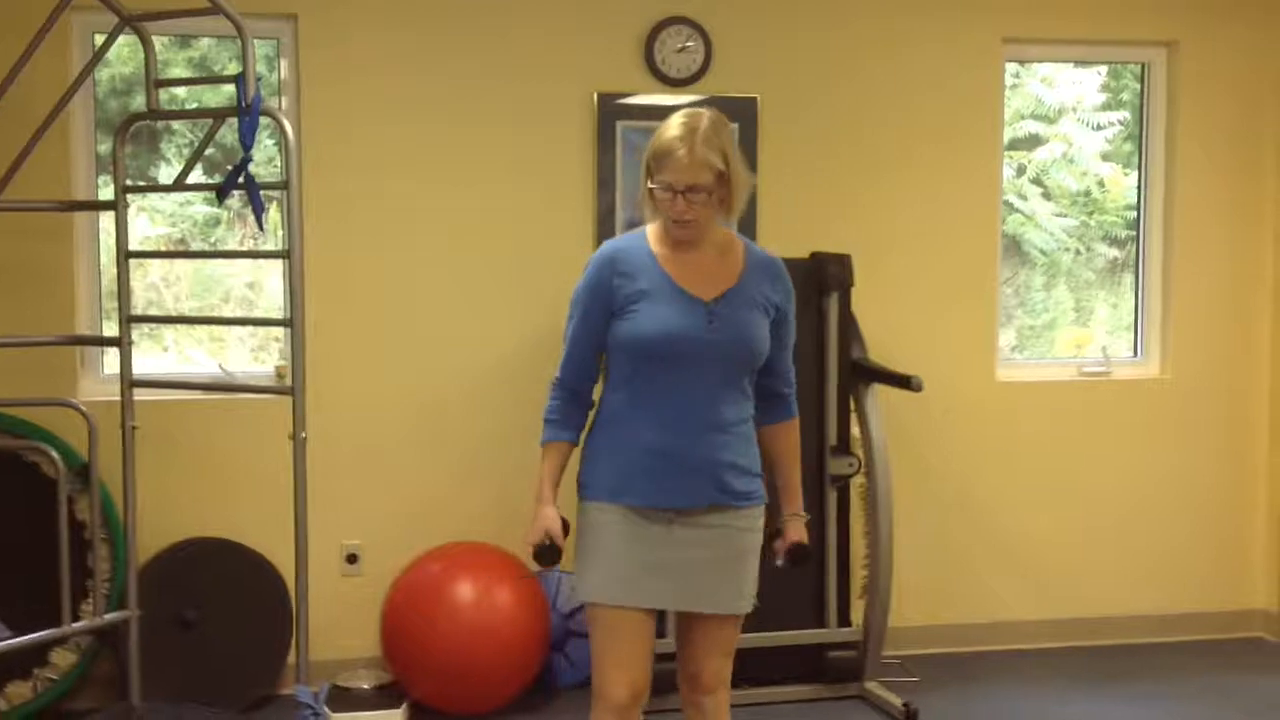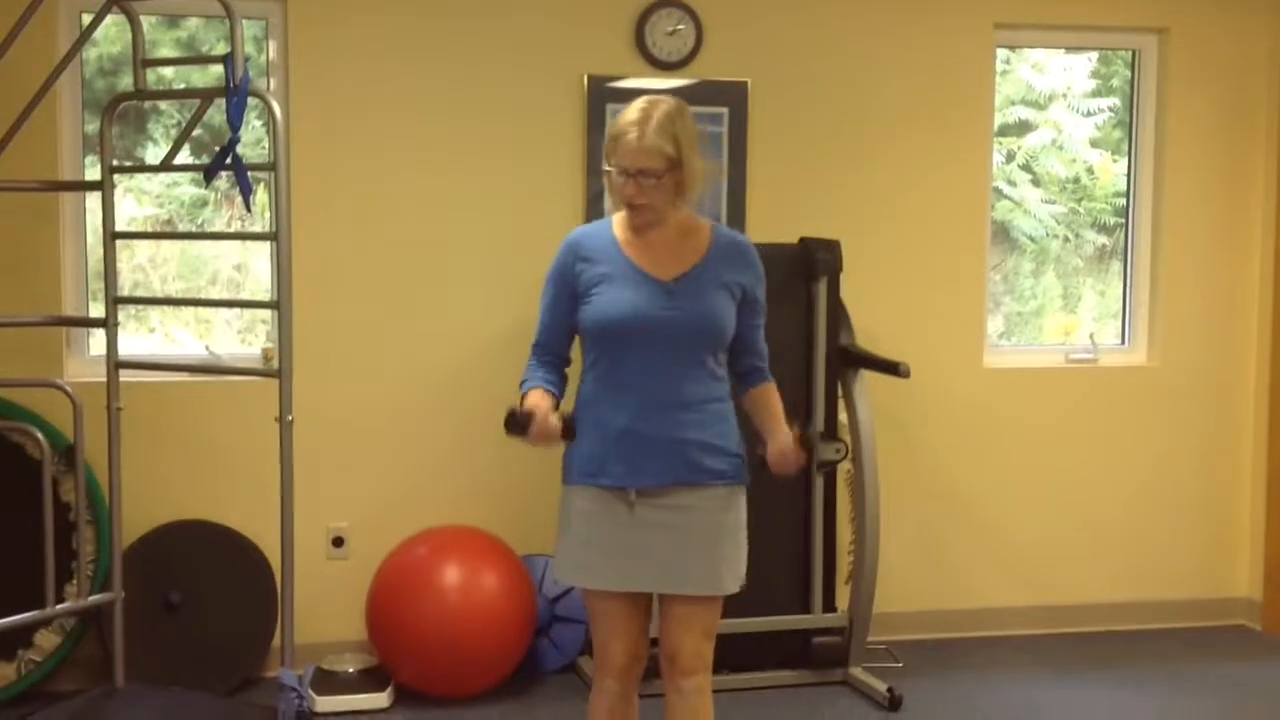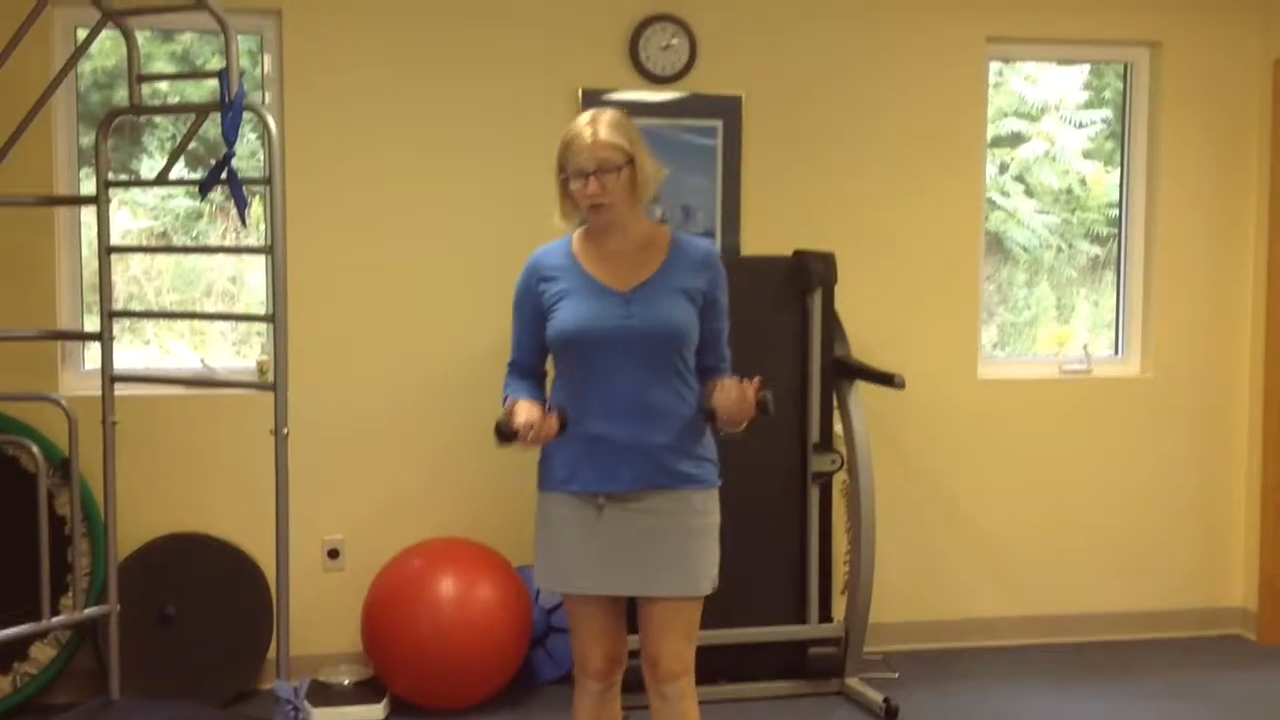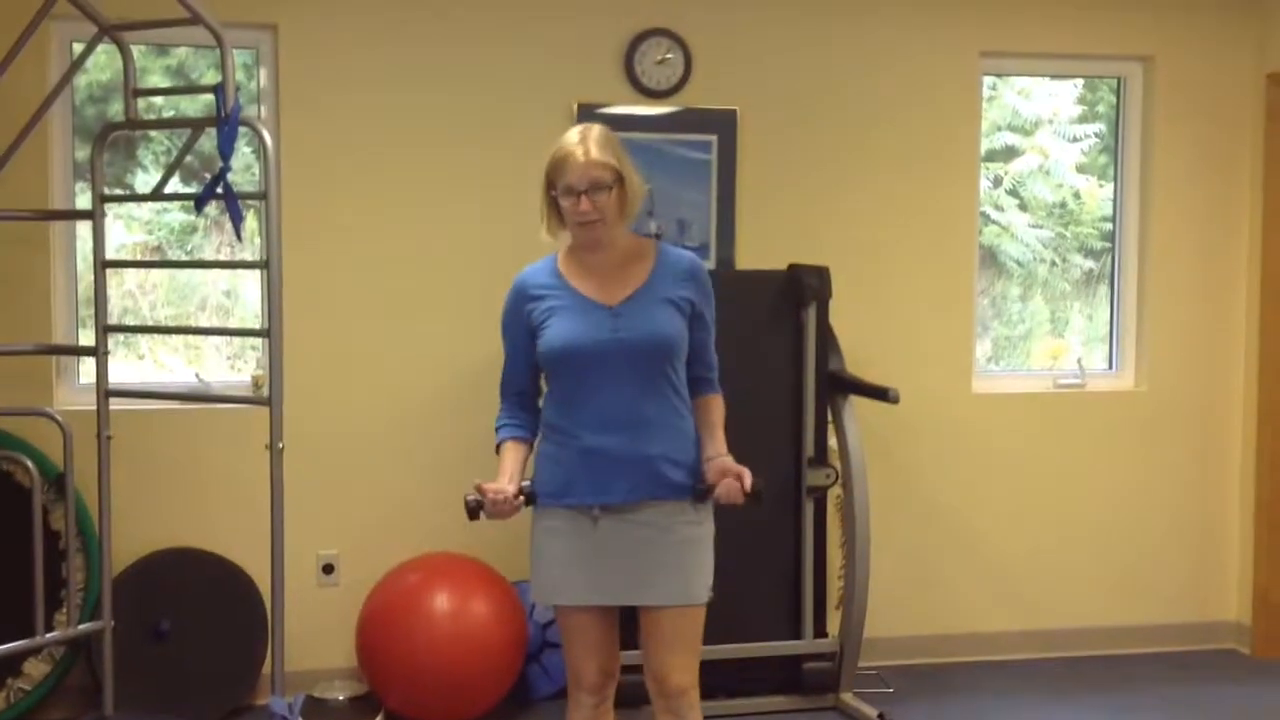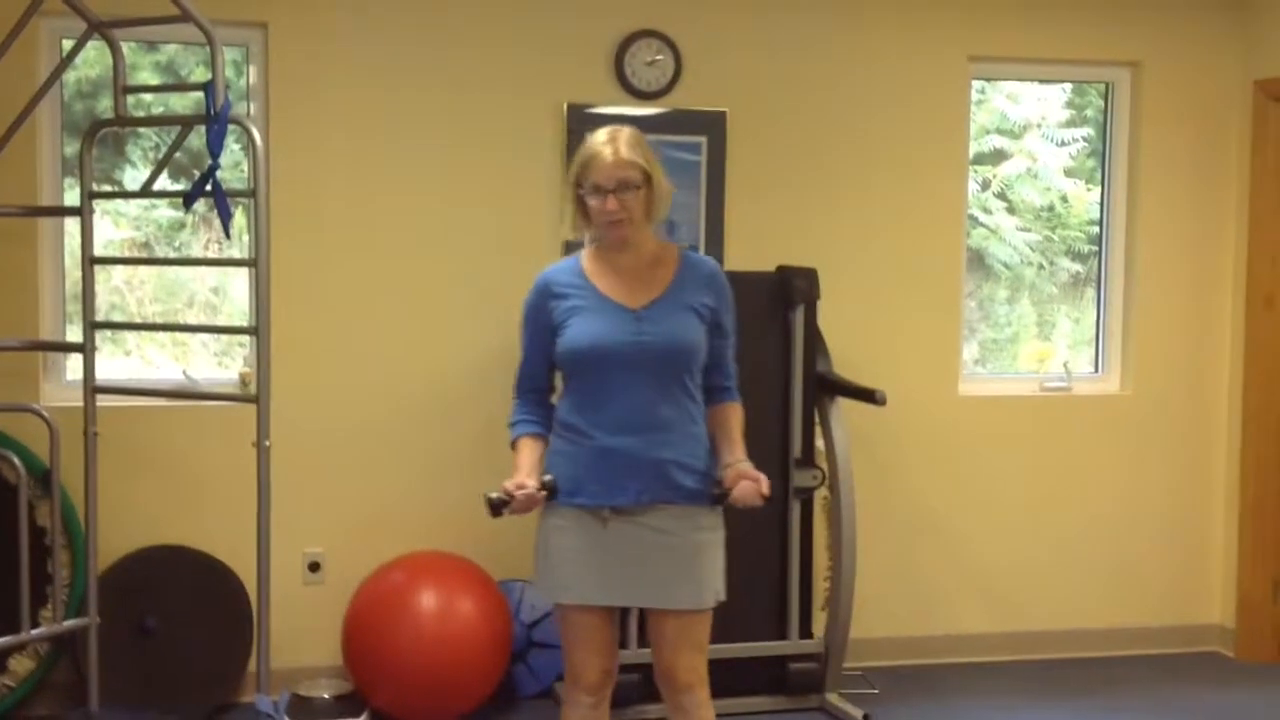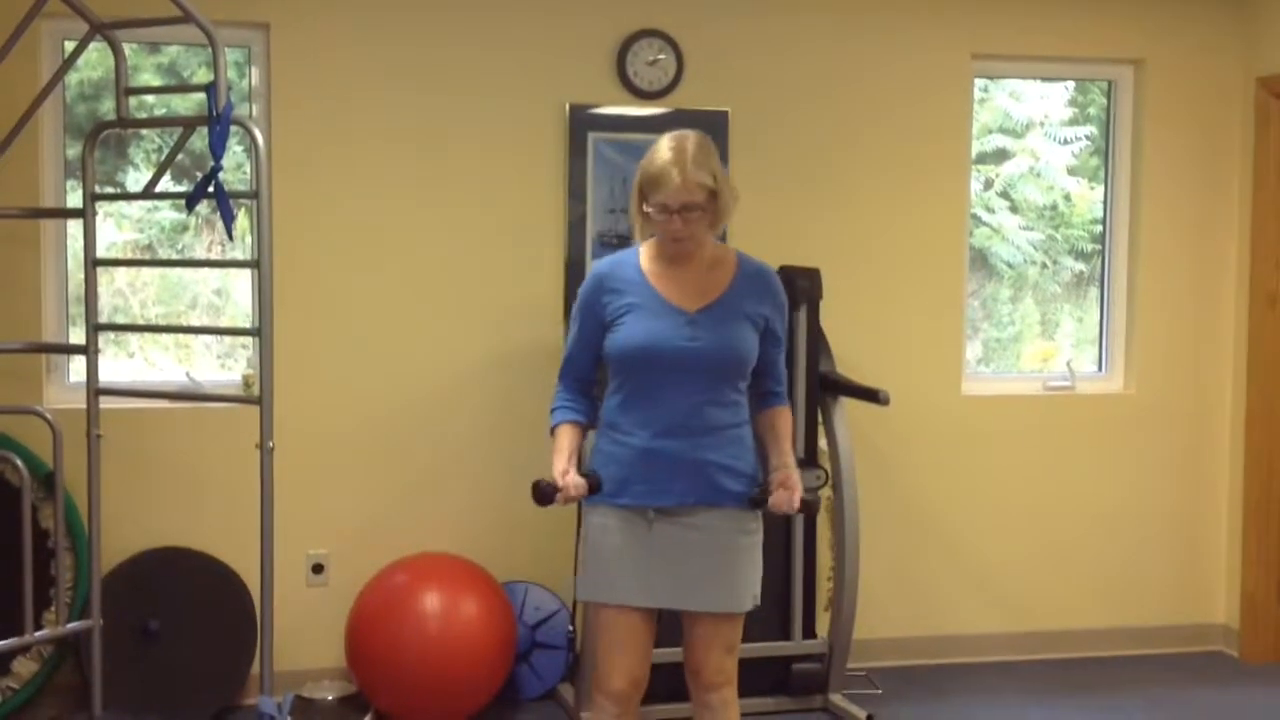
dt=0.4s
person 1, frame 1
left shoulder: (767, 276)
right shoulder: (616, 265)
left elbow: (776, 399)
right elbow: (571, 390)
left wrist: (792, 506)
right wrist: (546, 497)
left hip: (725, 509)
right hip: (624, 508)
person 1, frame 2
left shoulder: (734, 257)
right shoulder: (583, 251)
left elbow: (750, 367)
right elbow: (547, 357)
left wrist: (777, 434)
right wrist: (540, 406)
left hip: (703, 486)
right hip: (605, 485)
left knee: (687, 667)
right knee: (617, 667)
person 1, frame 3
left shoulder: (697, 262)
right shoulder: (545, 269)
left elbow: (714, 368)
right elbow: (523, 371)
left wrist: (729, 405)
right wrist: (526, 411)
left hip: (676, 489)
right hip: (579, 492)
right knee: (596, 669)
person 1, frame 4
left shoulder: (683, 274)
right shoulder: (532, 289)
left elbow: (704, 380)
right elbow: (518, 402)
left wrist: (717, 455)
right wrist: (508, 478)
left hip: (669, 502)
right hip: (572, 508)
person 1, frame 5
left shoulder: (703, 281)
right shoulder: (554, 288)
left elbow: (720, 389)
right elbow: (532, 397)
left wrist: (734, 461)
right wrist: (526, 472)
left hip: (680, 504)
right hip: (582, 506)
person 1, frame 6
left shoulder: (758, 286)
right shoulder: (608, 281)
left elbow: (770, 392)
right elbow: (575, 386)
left wrist: (782, 465)
right wrist: (564, 460)
left hip: (721, 505)
right hip: (623, 504)
